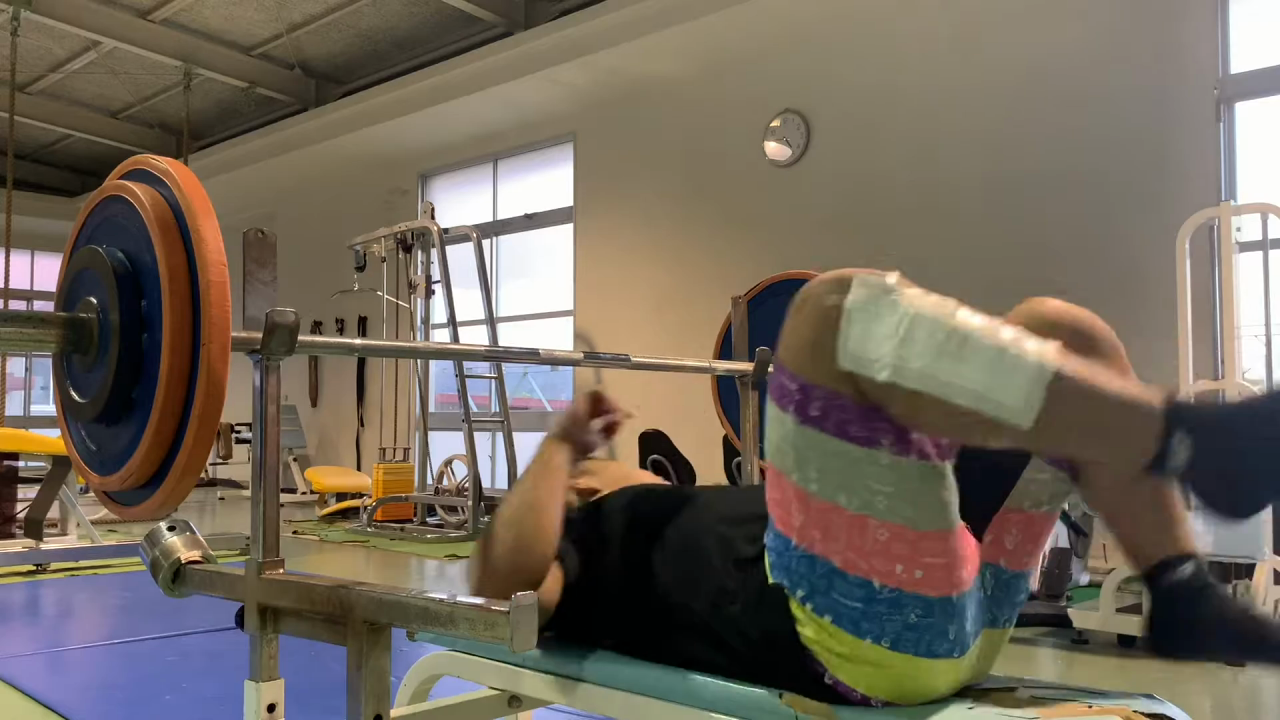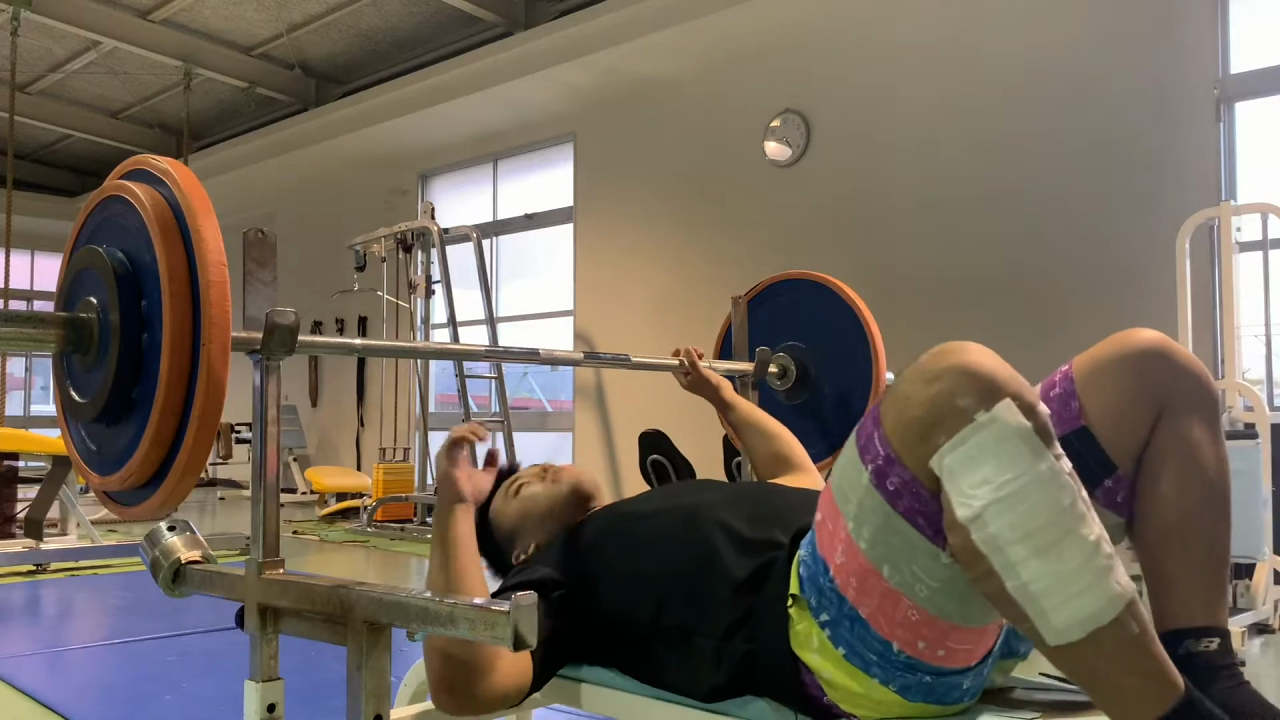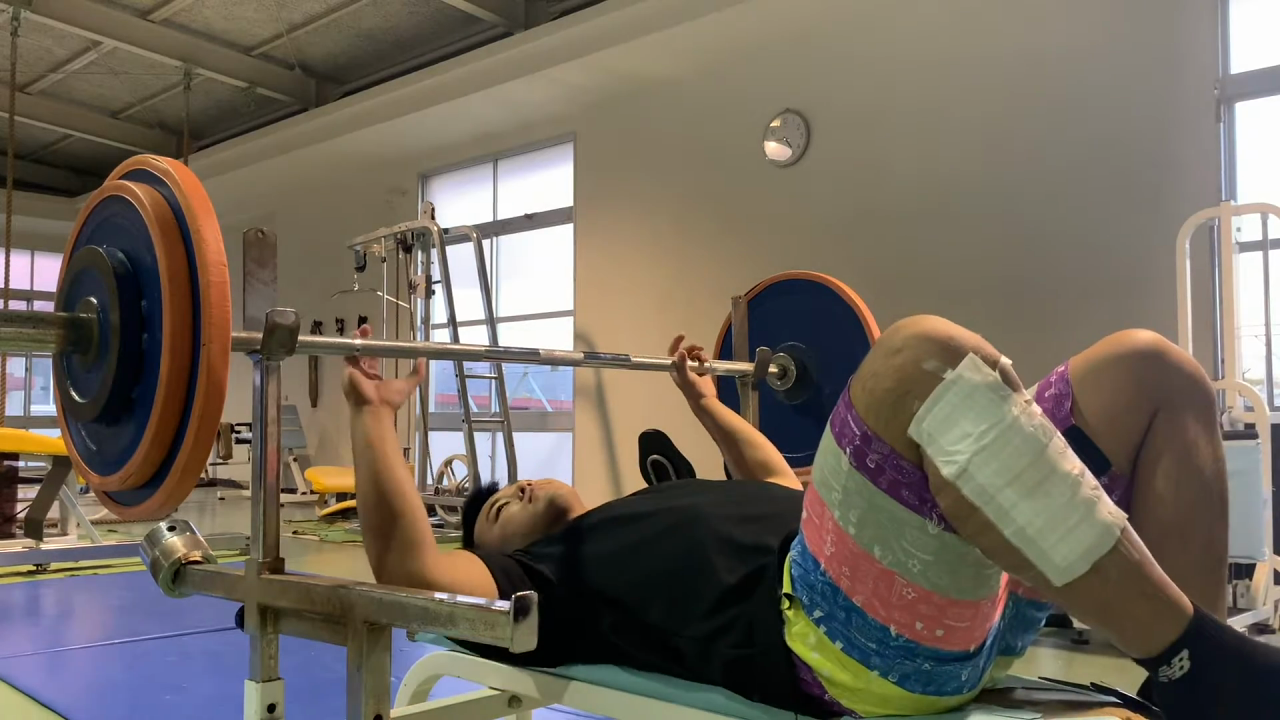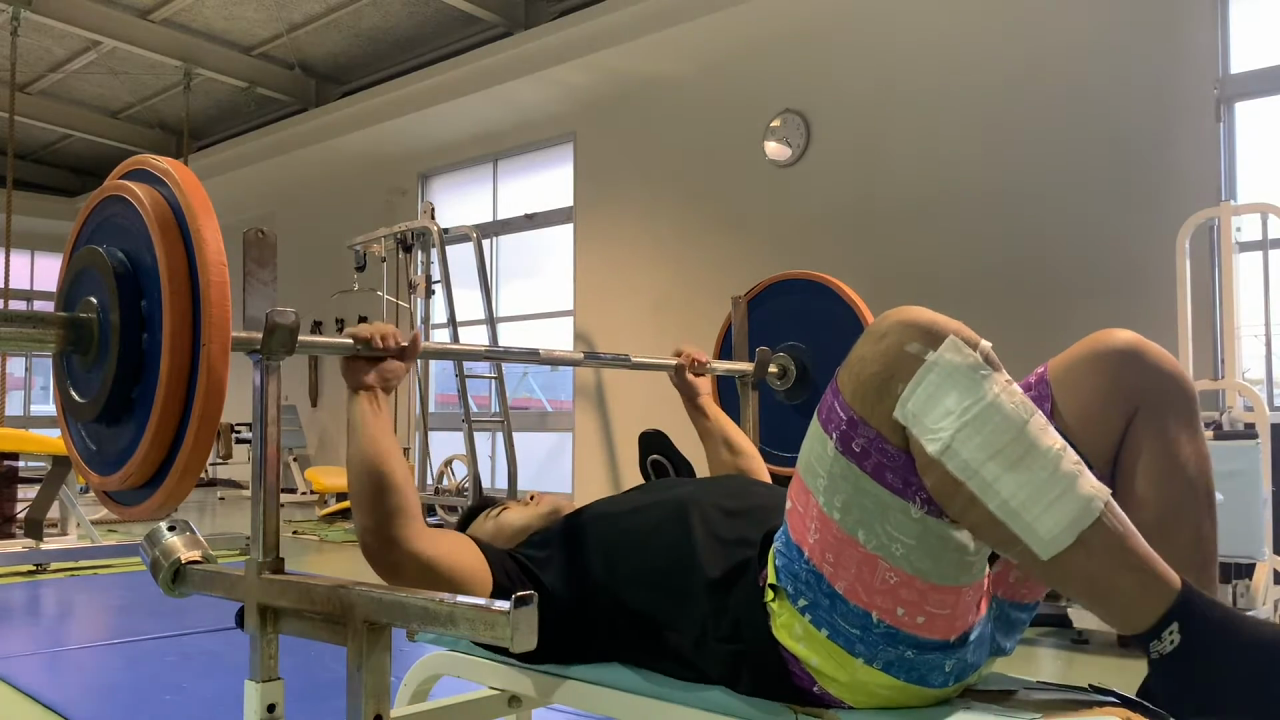
dt=0.7s
person 1, frame 1
left shoulder: (671, 516)
right shoulder: (589, 547)
right elbow: (503, 577)
right wrist: (560, 444)
left hip: (958, 603)
right hip: (863, 616)
left knee: (1055, 330)
right knee: (836, 305)
left ankle: (1183, 596)
right ankle: (1185, 444)
person 1, frame 2
left shoulder: (670, 516)
right shoulder: (555, 577)
left elbow: (797, 474)
left wrist: (723, 399)
right wrist: (455, 515)
left hip: (977, 592)
right hip: (855, 635)
left knee: (1152, 370)
right knee: (959, 385)
person 1, frame 3
left shoulder: (655, 520)
right shoulder: (543, 578)
left elbow: (778, 483)
right elbow: (410, 571)
left wrist: (707, 405)
right wrist: (373, 416)
left hip: (964, 594)
right hip: (842, 629)
left knee: (1150, 372)
right knee: (928, 355)
person 1, frame 4
left shoulder: (635, 534)
right shoulder: (528, 579)
left elbow: (755, 491)
right elbow: (398, 545)
left wrist: (701, 406)
right wrist: (370, 396)
left hip: (951, 599)
right hip: (835, 619)
left knee: (1130, 370)
right knee: (913, 343)
right ankle: (1191, 639)
